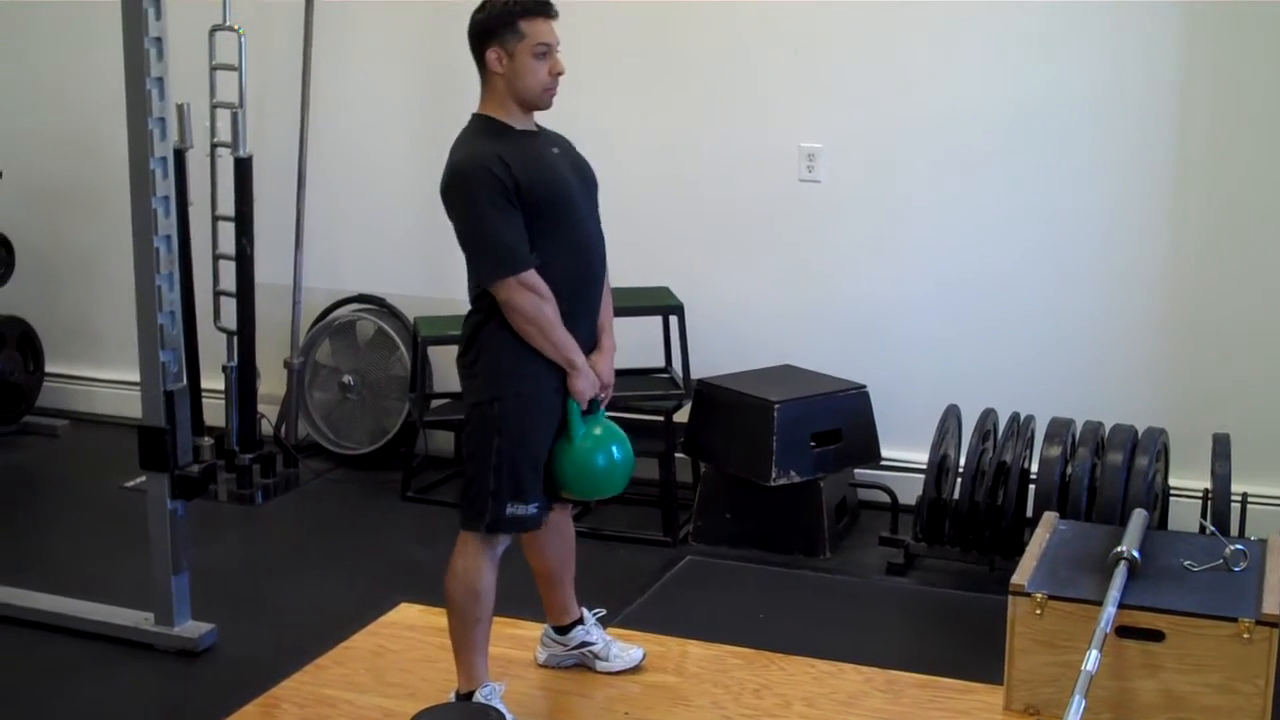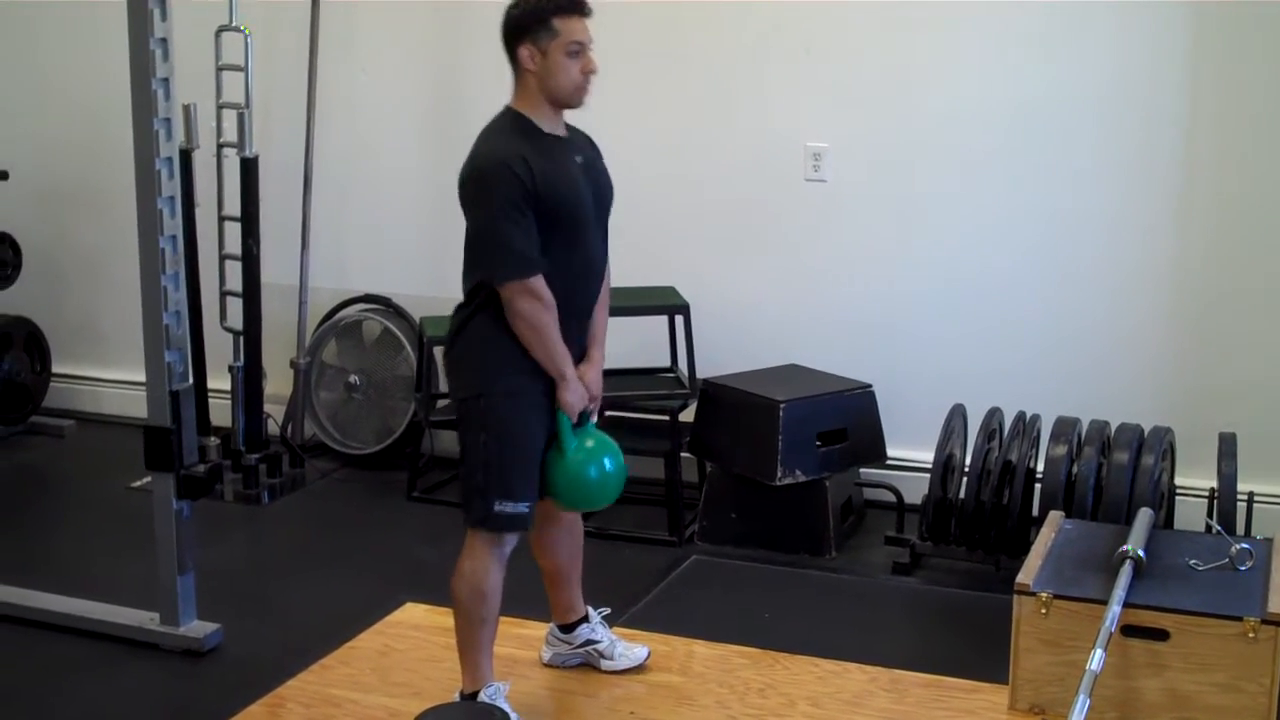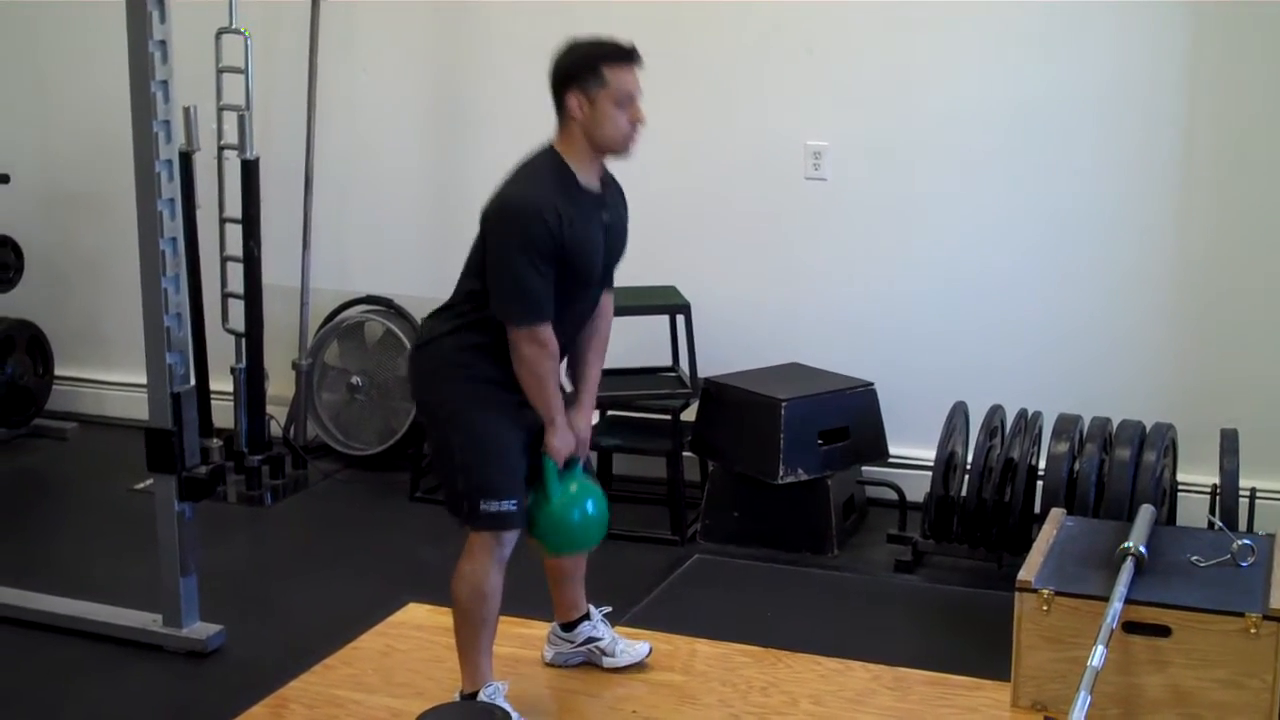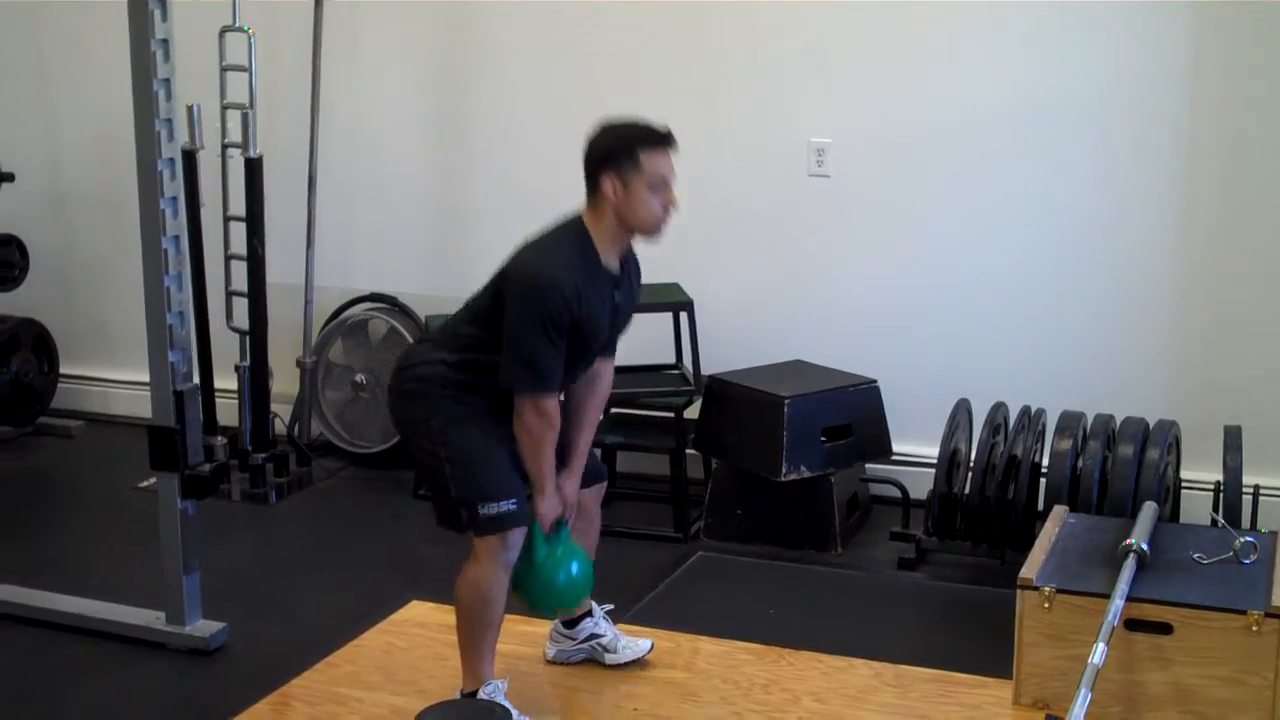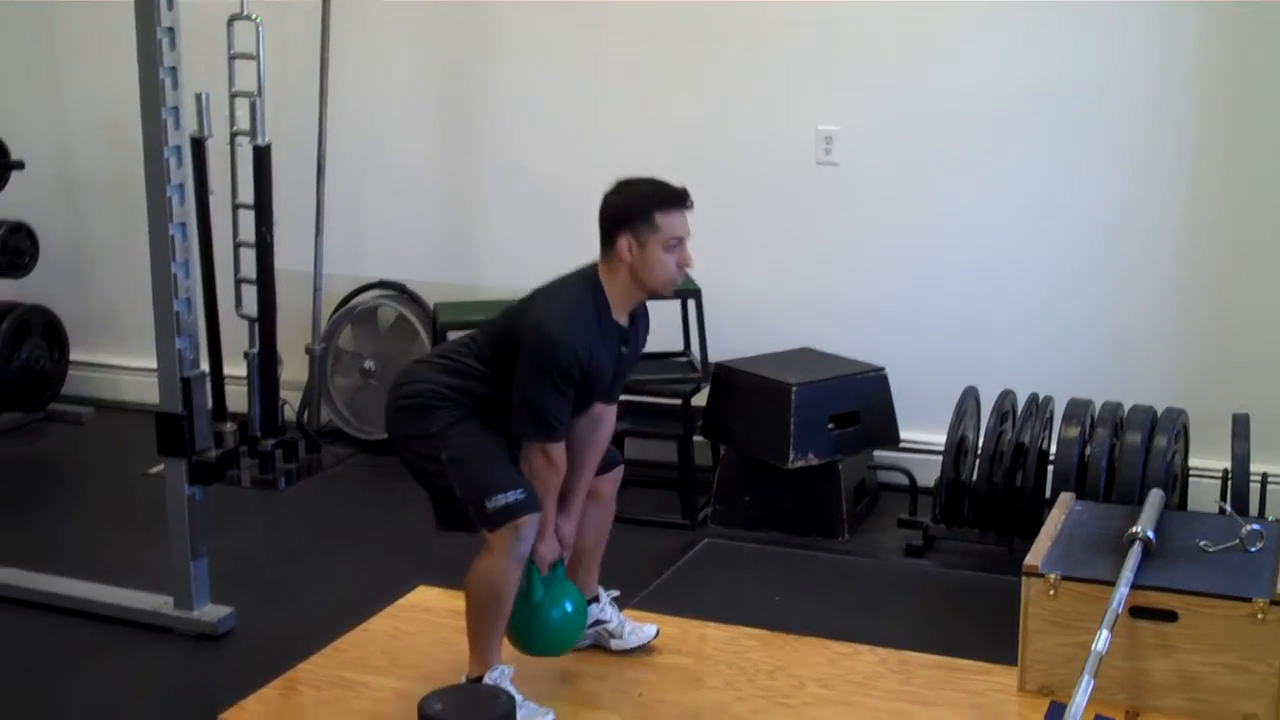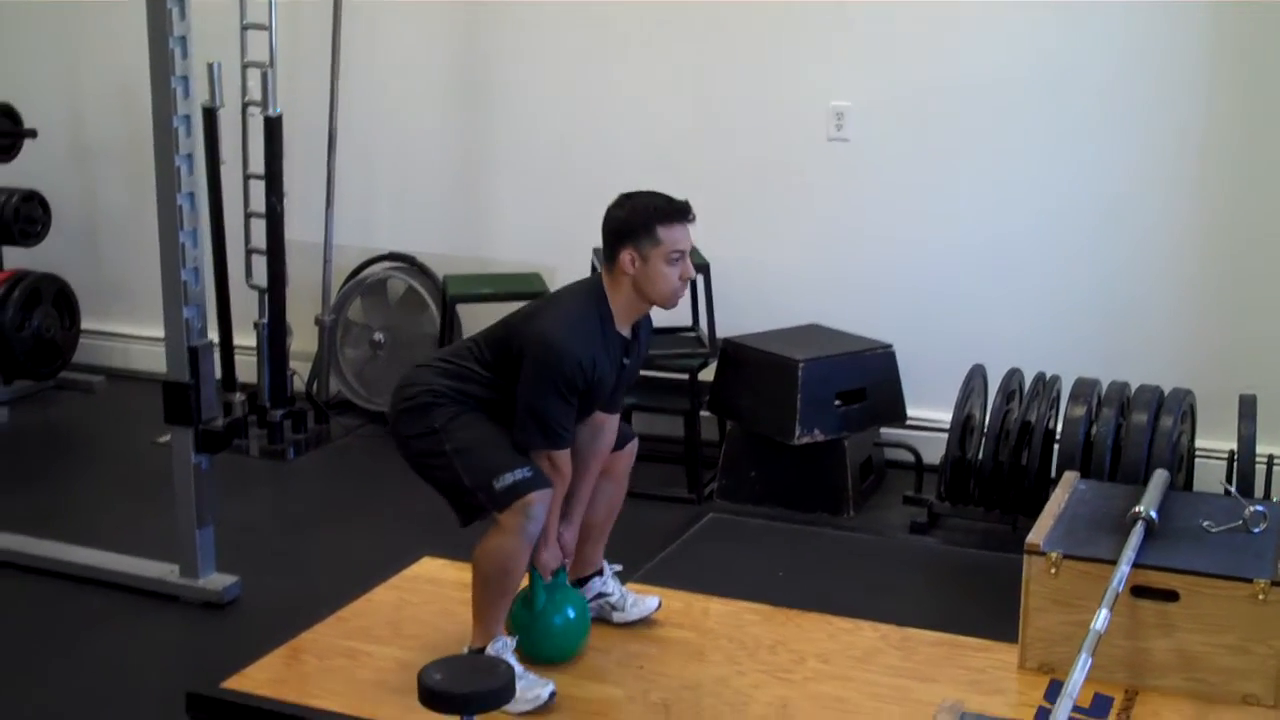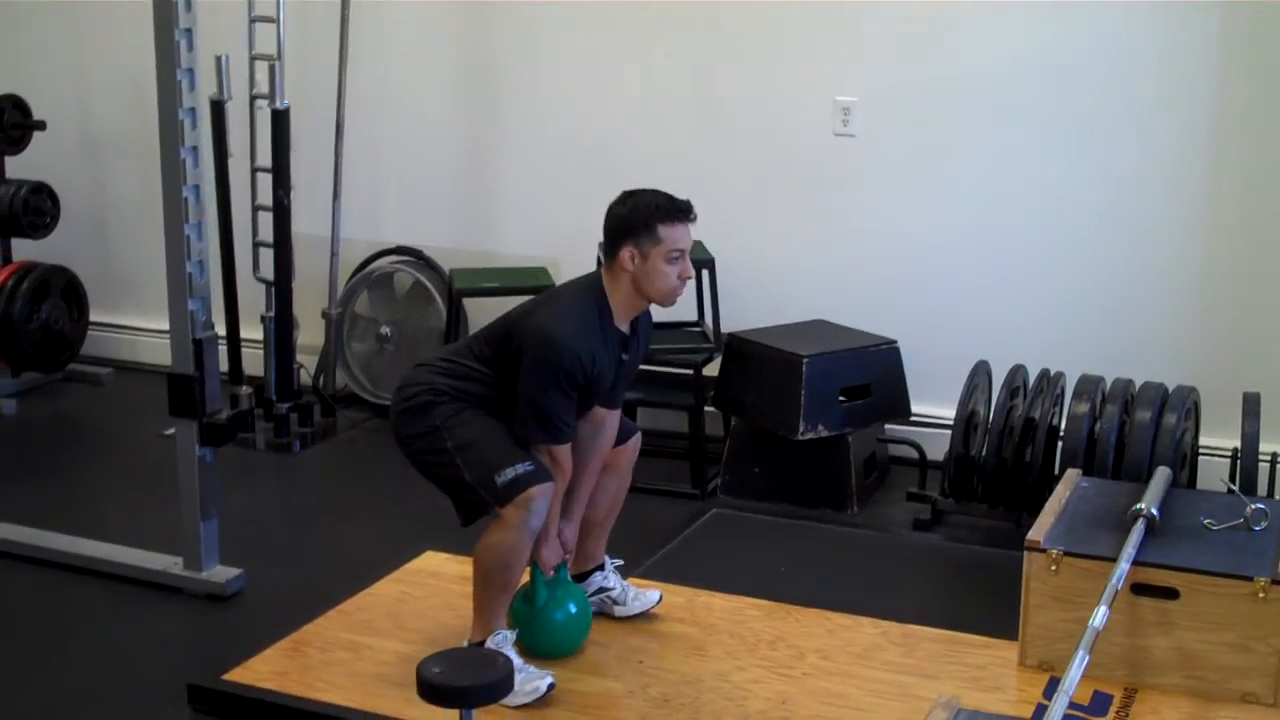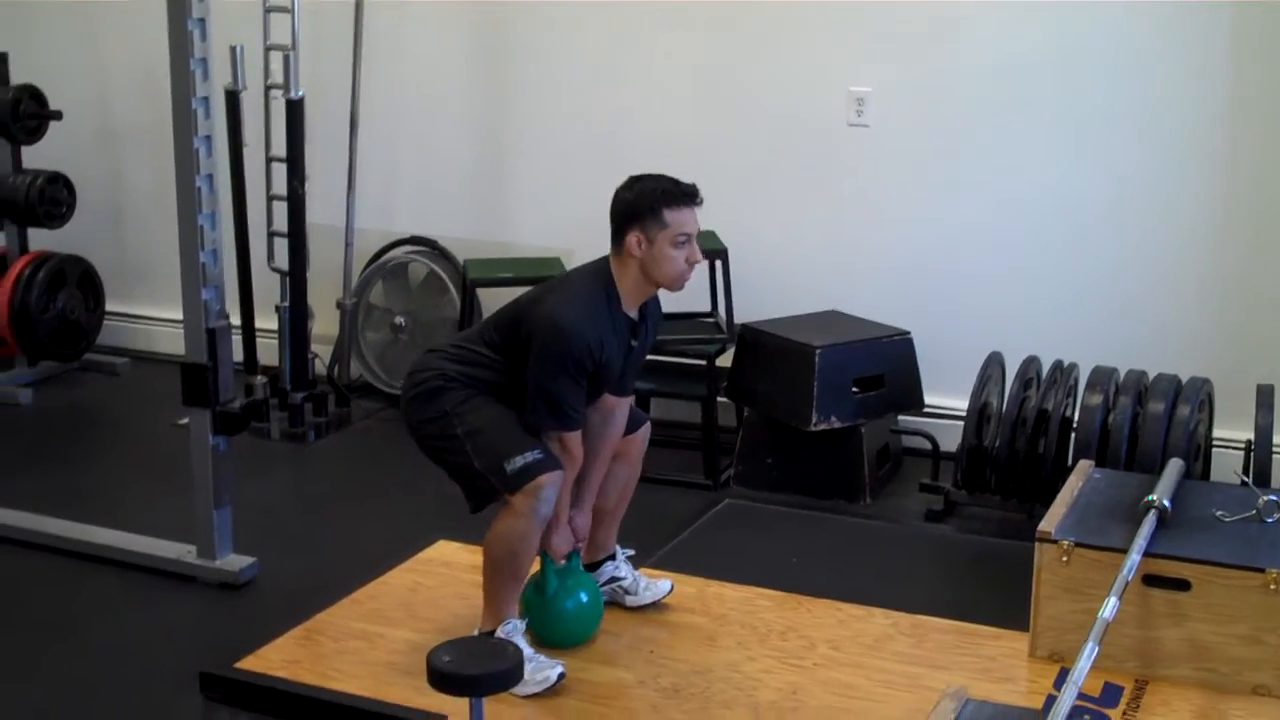
dt=0.2s
person 1, frame 1
left shoulder: (552, 145)
right shoulder: (479, 163)
left elbow: (588, 255)
right elbow: (515, 286)
left wrist: (602, 349)
right wrist: (575, 365)
left hip: (568, 364)
right hip: (516, 372)
left knee: (552, 503)
right knee: (490, 528)
left ankle: (567, 630)
person 1, frame 2
left shoulder: (580, 148)
right shoulder: (500, 161)
left elbow: (595, 261)
right elbow: (522, 290)
left wrist: (592, 360)
right wrist: (564, 377)
left hip: (564, 365)
right hip: (503, 368)
left knee: (561, 498)
right knee: (496, 528)
left ankle: (571, 630)
person 1, frame 3
left shoulder: (608, 197)
right shoulder: (529, 206)
left elbow: (598, 303)
right elbow: (529, 336)
left wrist: (583, 405)
right wrist: (554, 424)
left hip: (535, 379)
right hip: (467, 371)
right knee: (498, 527)
left ankle: (574, 629)
person 1, frame 4
left shoulder: (623, 268)
right shoulder: (548, 276)
left elbow: (595, 369)
right elbow: (537, 404)
left wrist: (571, 469)
right wrist: (543, 490)
left hip: (505, 393)
right hip: (442, 391)
left knee: (587, 490)
right knee: (505, 530)
left ankle: (577, 627)
person 1, frame 5
left shoulder: (631, 318)
right shoulder: (559, 328)
left elbow: (597, 413)
right elbow: (544, 450)
left wrist: (568, 515)
right wrist: (546, 531)
left hip: (501, 408)
right hip: (434, 408)
left knee: (604, 474)
right knee: (517, 524)
left ankle: (586, 610)
person 1, frame 6
left shoulder: (634, 325)
right shoulder: (561, 338)
left elbow: (599, 421)
right elbow: (551, 456)
left wrist: (570, 524)
right wrist: (548, 541)
left hip: (505, 406)
right hip: (436, 409)
left knee: (620, 450)
right knee: (526, 504)
left ankle: (589, 581)
right ankle: (485, 654)
person 1, frame 7
left shoulder: (633, 322)
right shoulder: (560, 334)
left elbow: (599, 419)
right elbow: (553, 452)
left wrist: (571, 521)
right wrist: (547, 537)
left hip: (506, 404)
right hip: (436, 408)
left knee: (622, 443)
right knee: (528, 497)
left ankle: (589, 576)
right ankle: (483, 648)
person 1, frame 8
left shoulder: (643, 309)
right shoulder: (569, 320)
left elbow: (610, 407)
right elbow: (563, 439)
left wrist: (583, 507)
right wrist: (558, 524)
left hip: (518, 393)
right hip: (449, 394)
left knee: (632, 433)
right knee: (538, 487)
left ankle: (600, 565)
right ankle: (495, 636)
